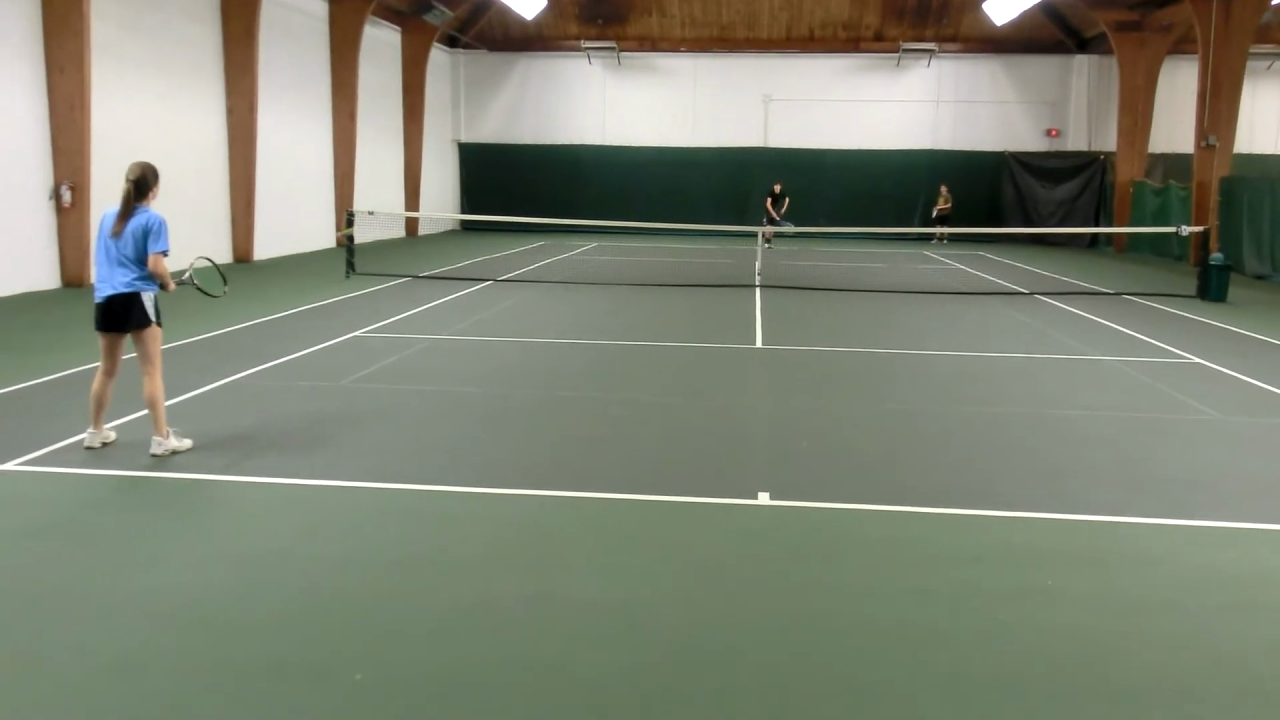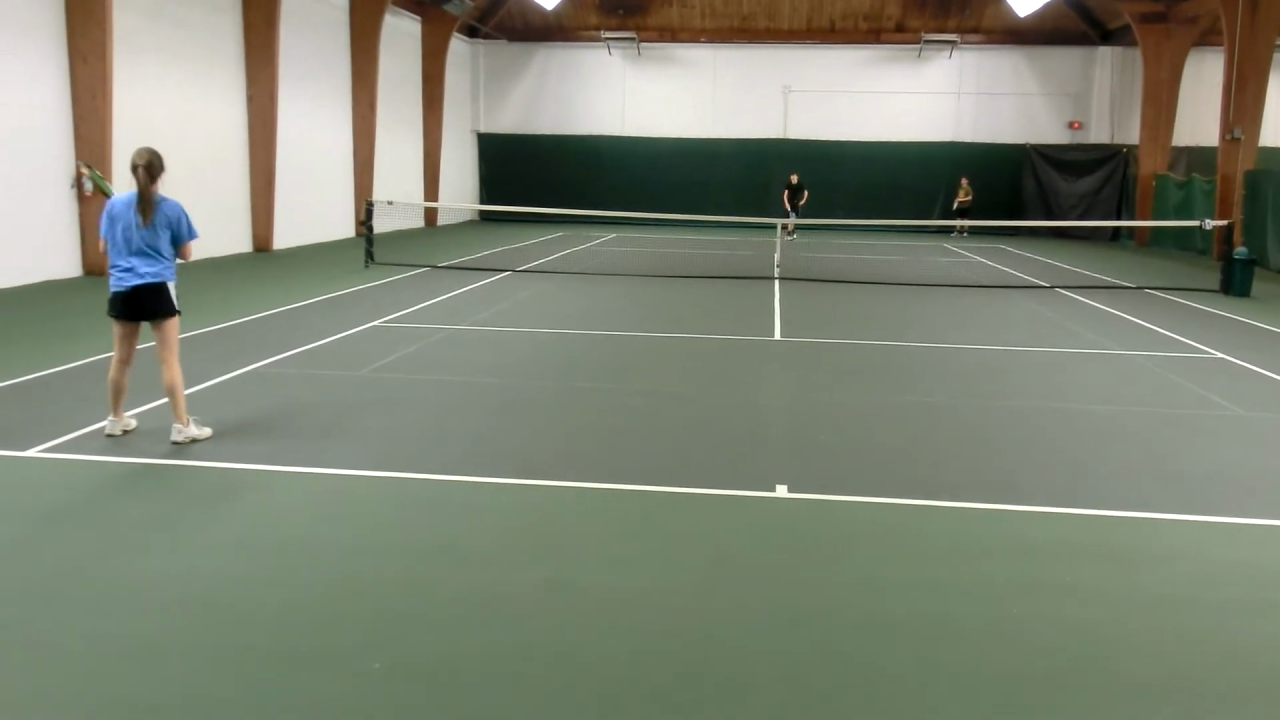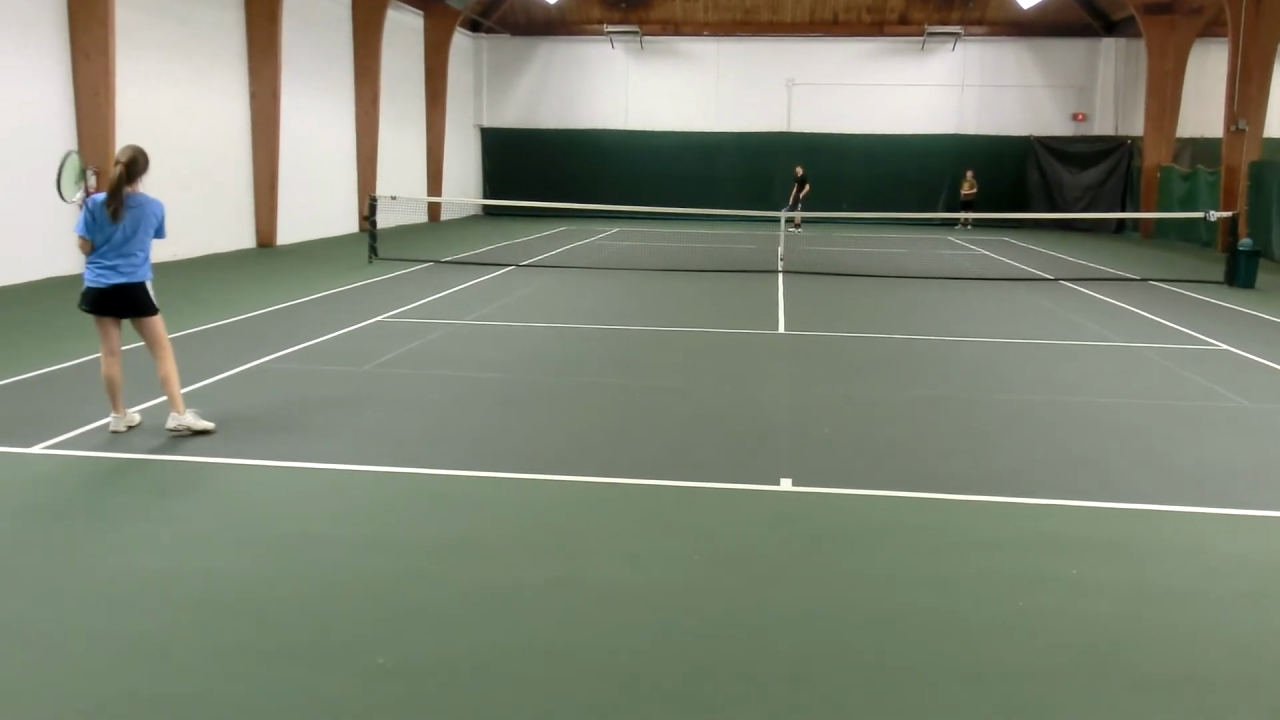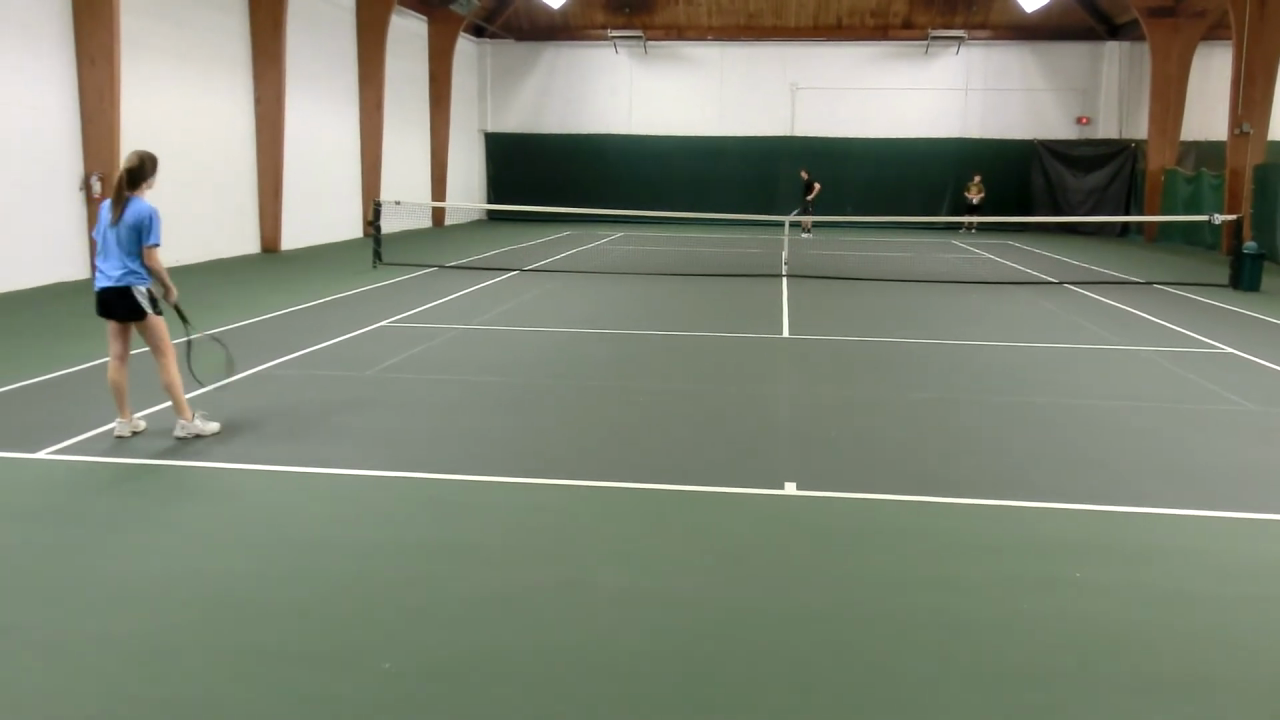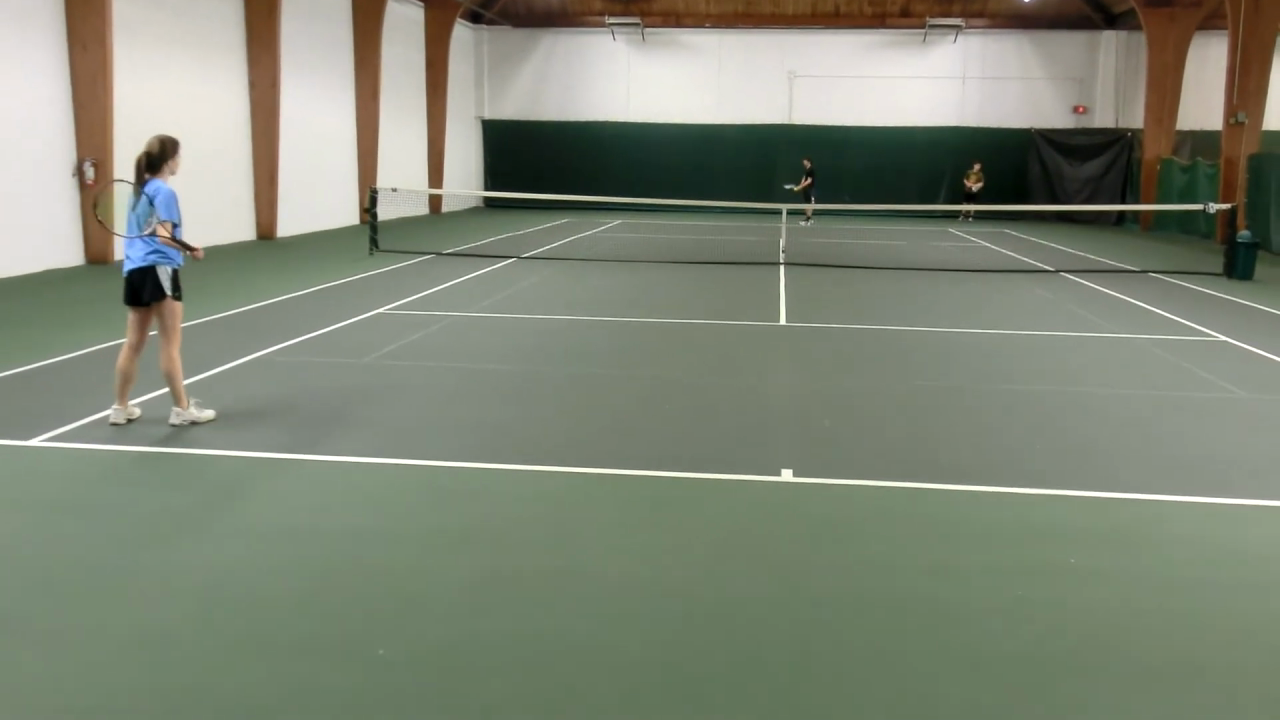
dt=0.5s
person 1, frame 1
left shoulder: (108, 217)
right shoulder: (153, 220)
left elbow: (99, 259)
right elbow: (155, 266)
right wrist: (168, 283)
left hip: (105, 299)
right hip: (136, 298)
left knee: (106, 369)
right knee: (152, 371)
left ankle: (95, 431)
right ankle: (161, 437)
person 1, frame 2
left shoulder: (113, 204)
right shoulder: (172, 209)
left elbow: (103, 248)
right elbow: (185, 254)
left hip: (122, 289)
right hip: (158, 287)
left knee: (121, 358)
right knee: (169, 359)
left ankle: (116, 419)
right ankle: (182, 425)
person 1, frame 3
left shoulder: (95, 204)
right shoulder: (154, 207)
left elbow: (85, 248)
left hip: (100, 286)
right hip: (136, 287)
left knee: (110, 352)
right knee: (163, 351)
left ankle: (119, 415)
right ankle: (179, 413)
person 1, frame 4
left shoulder: (107, 206)
right shoulder: (146, 212)
left elbow: (101, 245)
right elbow: (150, 260)
right wrist: (169, 287)
left hip: (106, 289)
right hip: (132, 289)
left knee: (117, 356)
right knee: (165, 354)
left ankle: (124, 420)
right ankle: (186, 420)
person 1, frame 5
left shoulder: (140, 190)
right shoulder: (163, 191)
right elbow: (163, 234)
left wrist: (181, 245)
right wrist: (187, 246)
left hip: (135, 271)
right hip: (158, 269)
left knee: (133, 342)
right knee: (170, 343)
left ankle: (120, 407)
right ankle: (182, 408)
